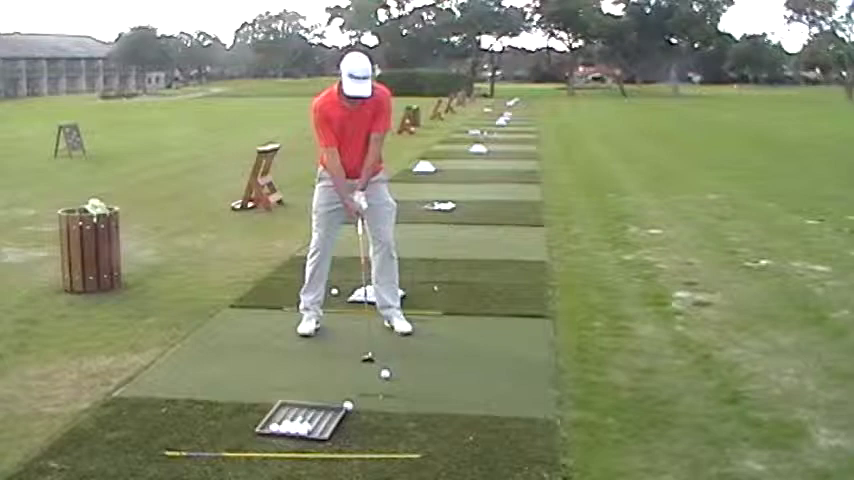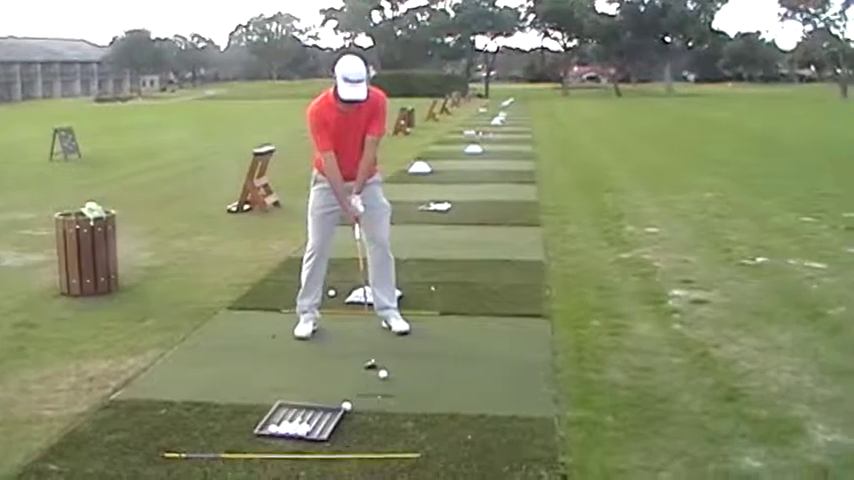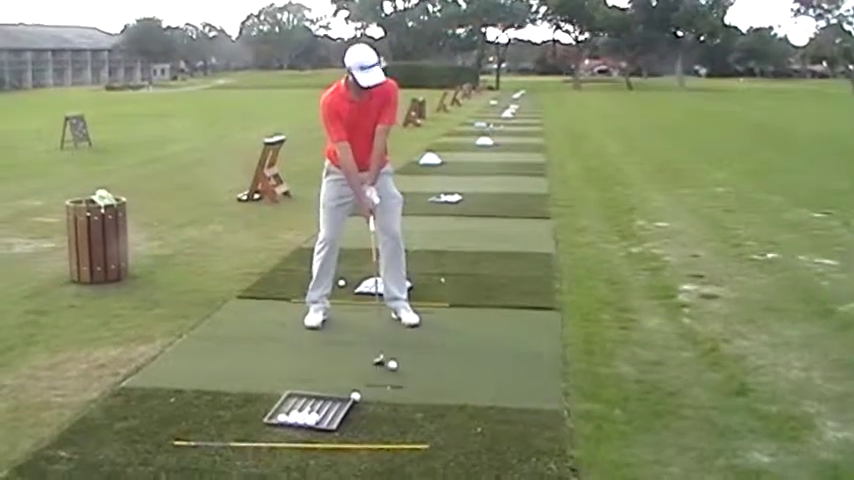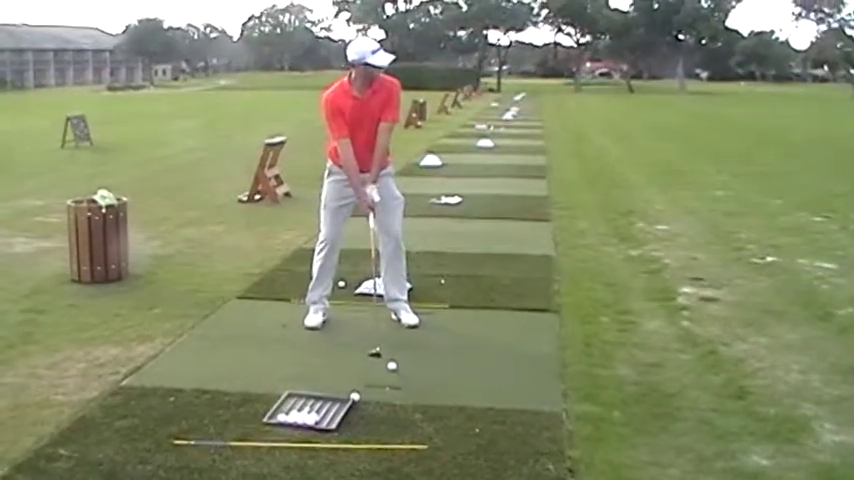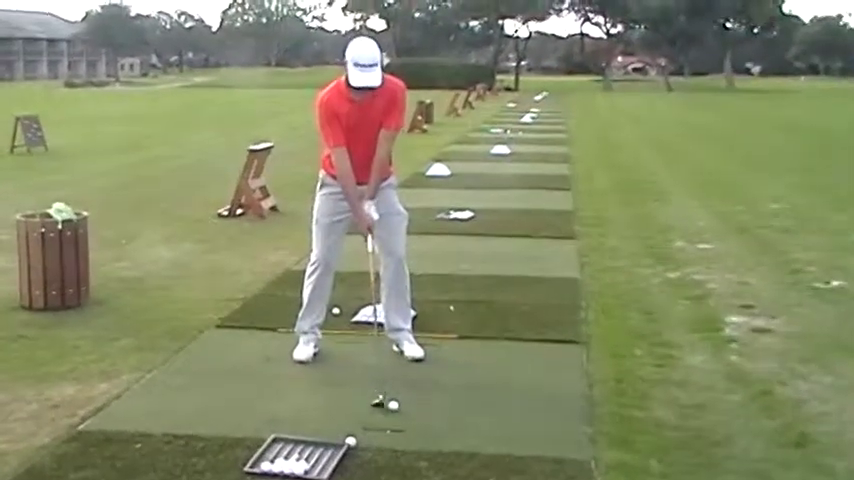
dt=1s
person 1, frame 1
left shoulder: (382, 97)
right shoulder: (322, 105)
left elbow: (375, 146)
right elbow: (331, 155)
left wrist: (361, 190)
right wrist: (346, 199)
left hip: (372, 179)
right hip: (332, 180)
left knee: (384, 244)
right knee: (320, 246)
left ankle: (391, 311)
right ankle: (310, 312)
person 1, frame 2
left shoulder: (377, 100)
right shoulder: (317, 110)
left elbow: (370, 149)
right elbow: (328, 159)
left wrist: (357, 193)
right wrist: (345, 204)
left hip: (366, 181)
right hip: (327, 182)
left knee: (380, 244)
right knee: (317, 248)
left ankle: (388, 311)
right ankle: (307, 314)
person 1, frame 3
left shoulder: (388, 89)
right shoulder: (330, 100)
left elbow: (380, 139)
right elbow: (343, 150)
left wrist: (371, 184)
right wrist: (360, 194)
left hip: (378, 172)
right hip: (339, 173)
left knee: (392, 235)
right knee: (328, 238)
left ankle: (398, 302)
right ankle: (317, 304)
person 1, frame 4
left shoulder: (390, 88)
right shoulder: (333, 98)
left elbow: (383, 137)
right elbow: (344, 147)
left wrist: (372, 182)
right wrist: (359, 191)
left hip: (380, 172)
right hip: (341, 173)
left knee: (393, 237)
right knee: (328, 238)
left ankle: (398, 303)
right ankle: (317, 305)
person 1, frame 5
left shoulder: (395, 91)
right shoulder: (328, 100)
left elbow: (384, 147)
right elbow: (340, 157)
left wrist: (370, 198)
right wrist: (357, 209)
left hip: (380, 184)
right hip: (336, 185)
left knee: (395, 257)
right knee: (322, 259)
left ankle: (401, 333)
right ankle: (308, 334)
